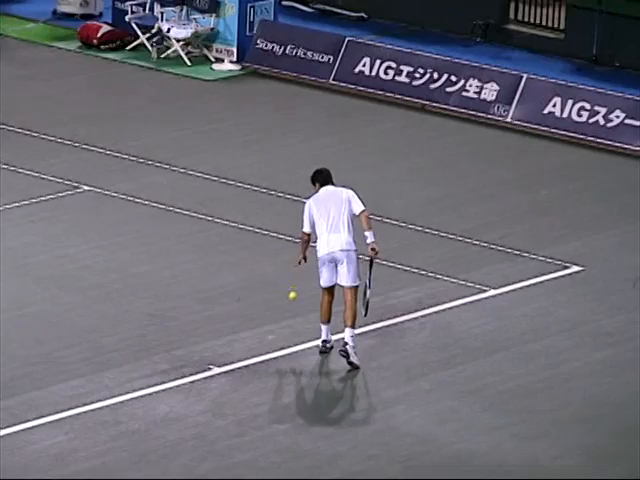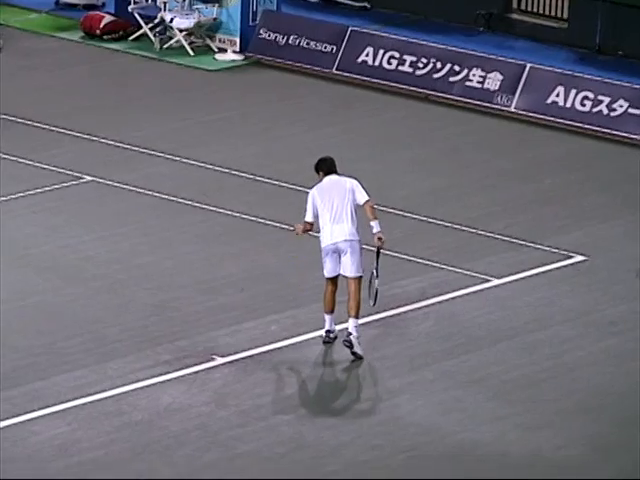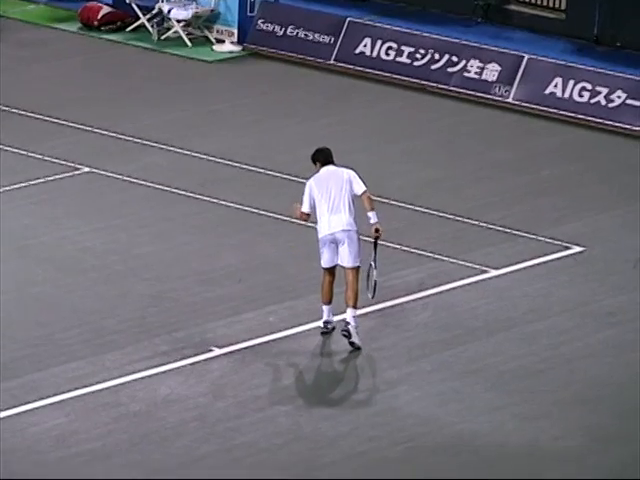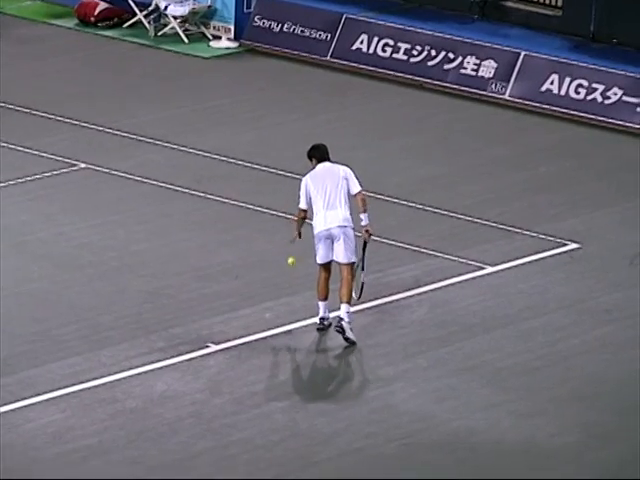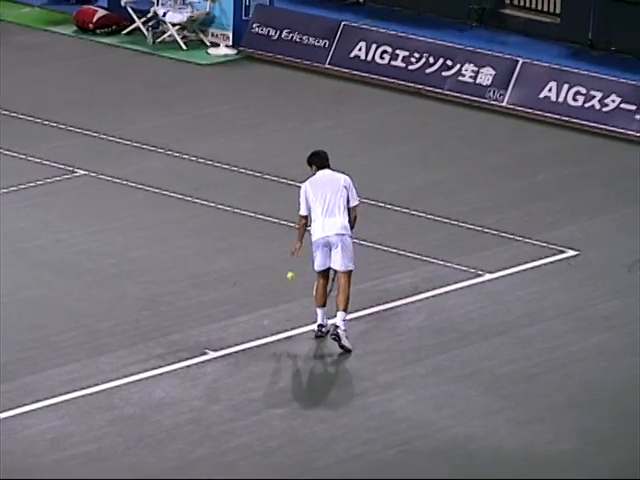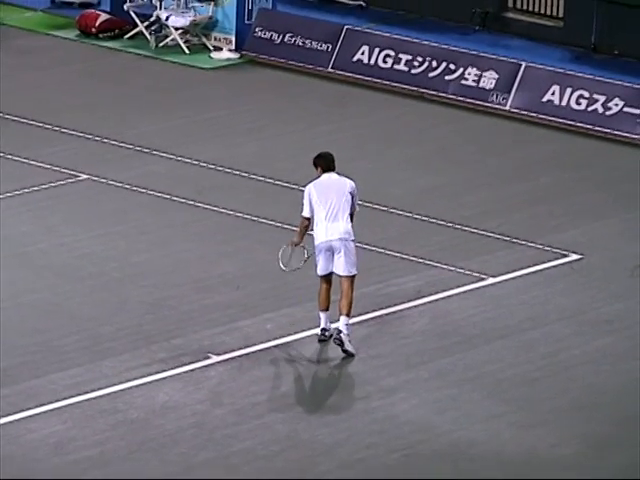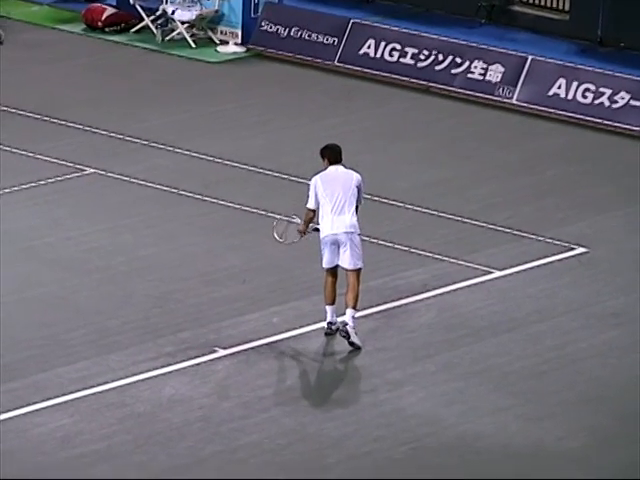
dt=0.2s
person 1, frame 1
left shoulder: (311, 202)
right shoulder: (346, 193)
left elbow: (306, 236)
right elbow: (364, 215)
left wrist: (302, 254)
right wrist: (371, 240)
left hip: (324, 251)
right hip: (346, 248)
left knee: (327, 293)
right knee: (350, 295)
left ankle: (325, 340)
right ankle: (348, 342)
person 1, frame 2
left shoulder: (315, 191)
right shoulder: (350, 183)
left elbow: (308, 225)
right elbow: (368, 205)
left wrist: (300, 230)
right wrist: (376, 230)
left hip: (328, 241)
right hip: (349, 238)
left knee: (331, 283)
right knee: (354, 285)
left ankle: (329, 330)
right ankle: (352, 333)
person 1, frame 3
left shoulder: (312, 182)
right shoulder: (347, 173)
left elbow: (305, 216)
right elbow: (366, 196)
left wrist: (298, 211)
right wrist: (374, 221)
left hip: (325, 231)
right hip: (346, 228)
left knee: (328, 274)
right knee: (351, 276)
left ankle: (327, 321)
right ankle: (350, 323)
person 1, frame 4
left shoulder: (308, 178)
right shoulder: (344, 171)
left elbow: (303, 213)
right elbow: (360, 197)
left wrist: (297, 229)
right wrist: (365, 223)
left hip: (321, 228)
right hip: (343, 225)
left knee: (324, 270)
right knee: (347, 272)
left ankle: (323, 317)
right ankle: (344, 319)
person 1, frame 5
left shoulder: (307, 185)
right shoulder: (344, 179)
left elbow: (303, 220)
right elbow: (354, 211)
left wrist: (298, 241)
right wrist: (350, 234)
left hip: (319, 235)
right hip: (340, 232)
left knee: (322, 277)
right knee: (343, 280)
left ankle: (321, 324)
right ankle: (339, 327)
person 1, frame 6
left shoulder: (311, 188)
right shoulder: (349, 184)
left elbow: (306, 221)
left wrist: (298, 238)
left hip: (322, 239)
right hip: (343, 237)
left knee: (325, 281)
right knee: (347, 284)
left ankle: (324, 328)
right ankle: (342, 330)
person 1, frame 7
left shoulder: (317, 180)
right shoulder: (355, 177)
left elbow: (311, 212)
left wrist: (304, 226)
left hip: (327, 232)
right hip: (349, 230)
left knee: (330, 275)
right knee: (353, 277)
left ankle: (330, 321)
right ankle: (348, 323)
